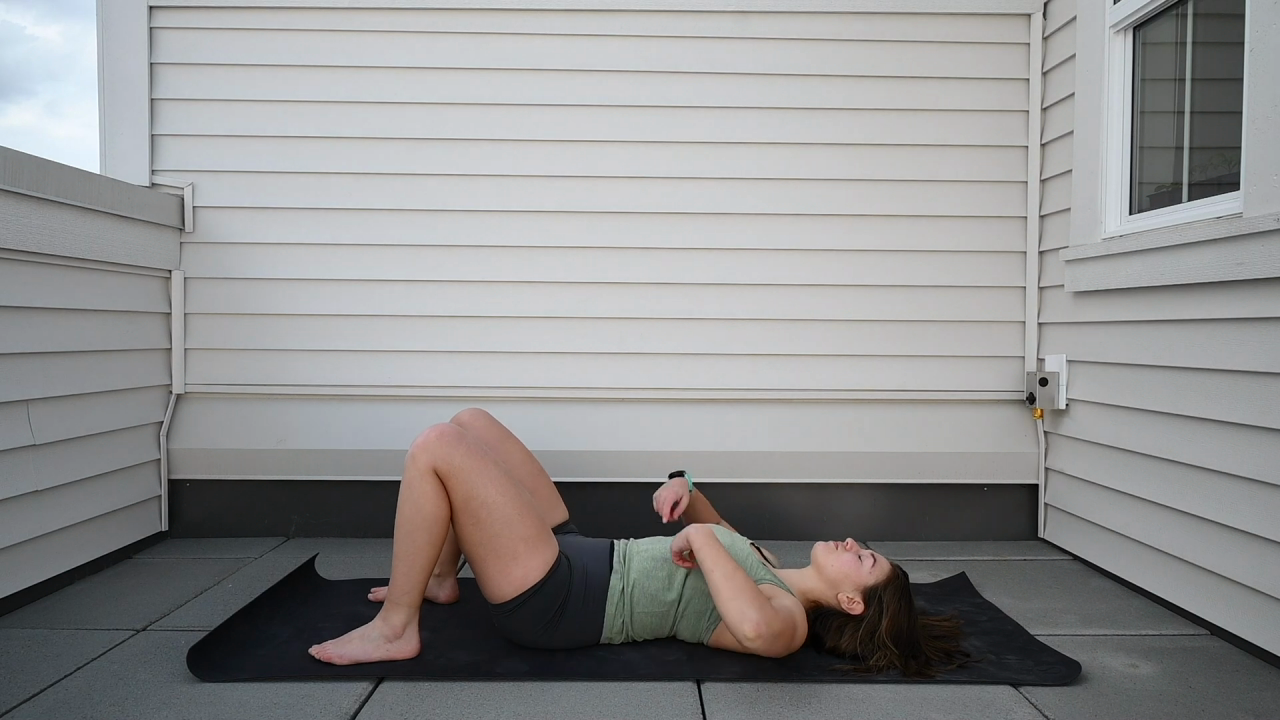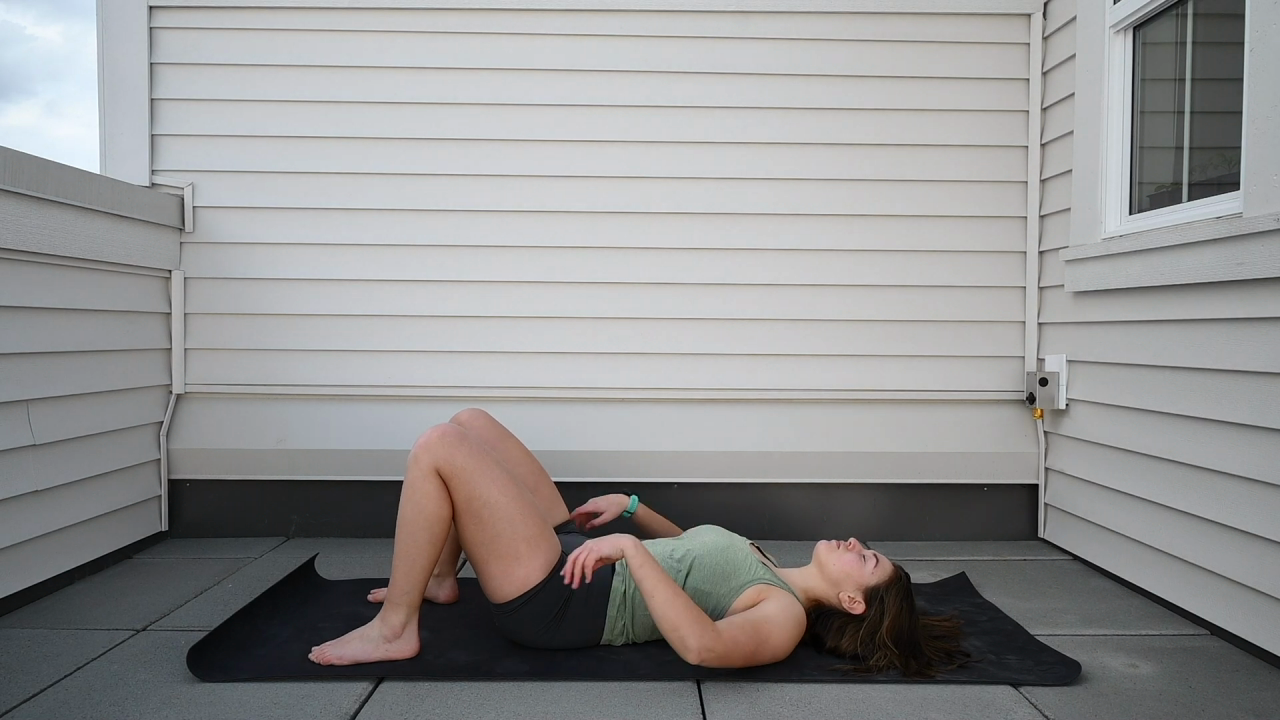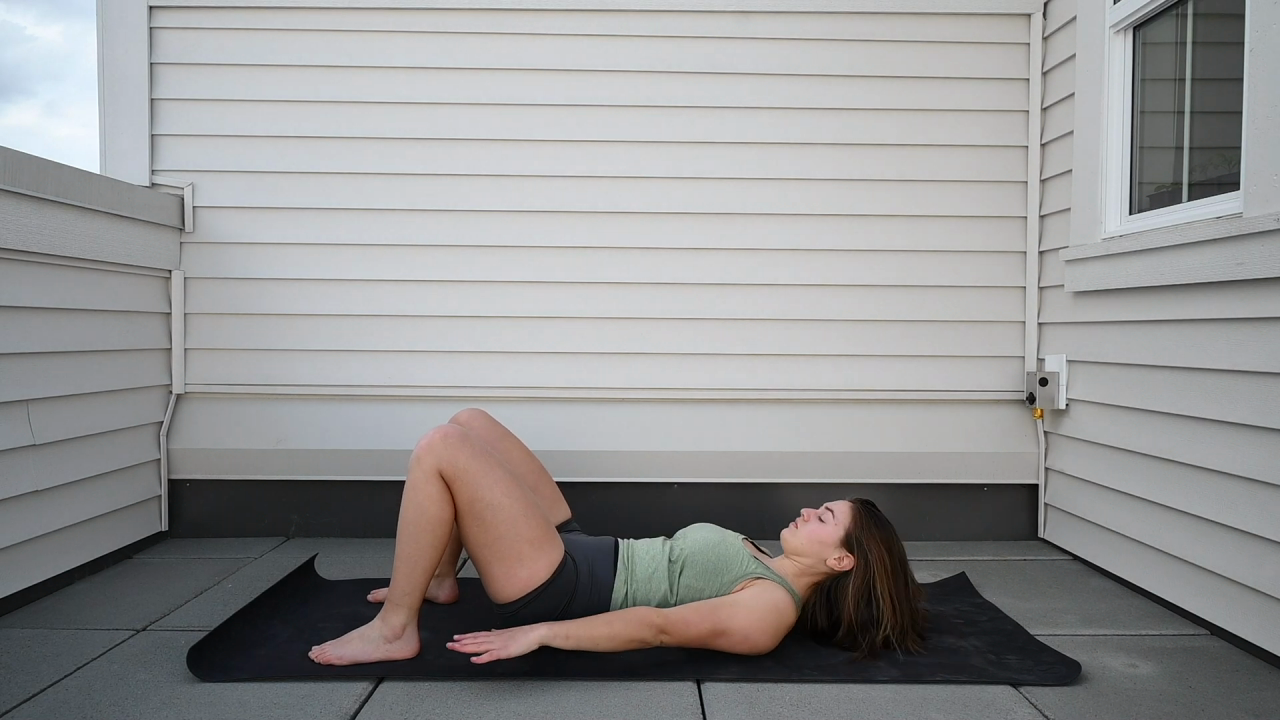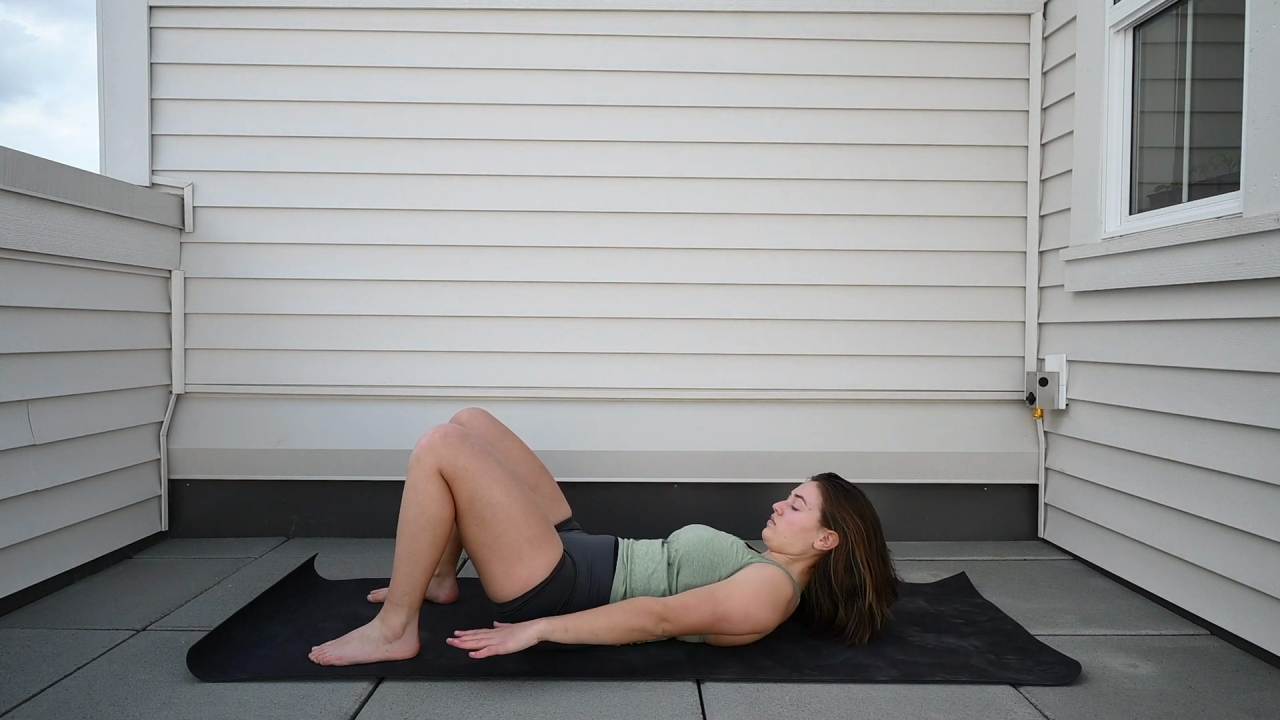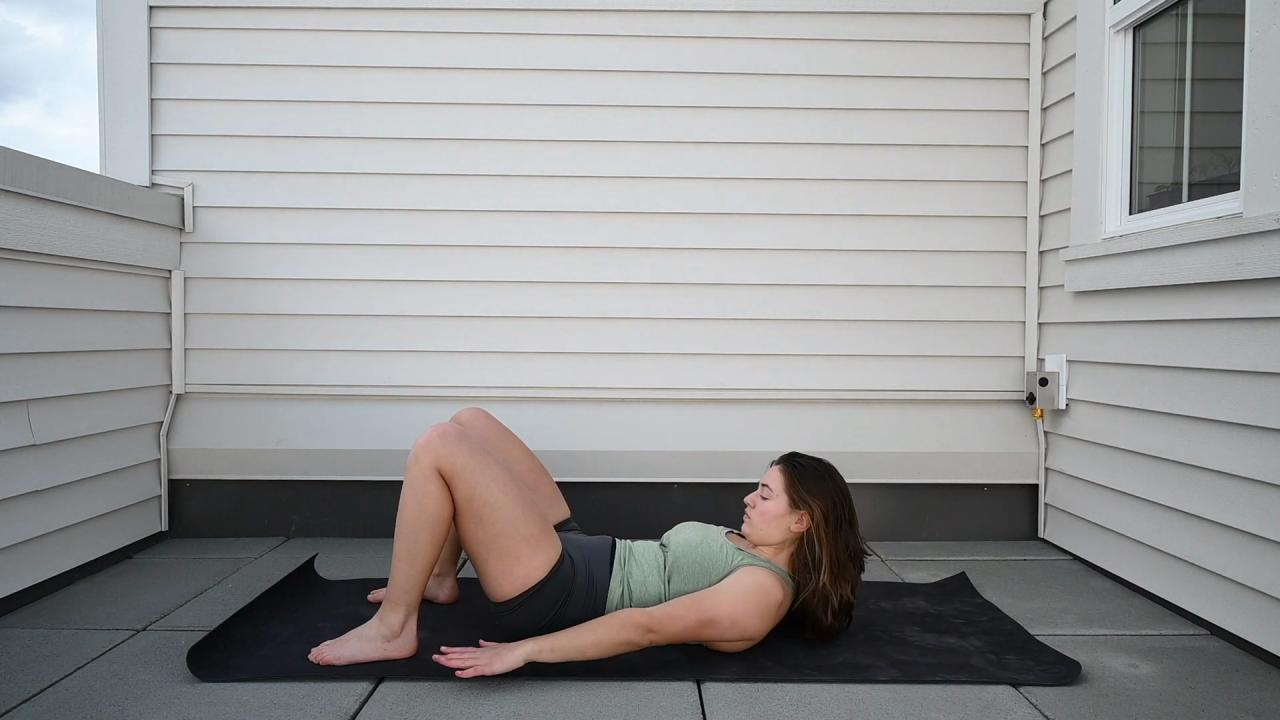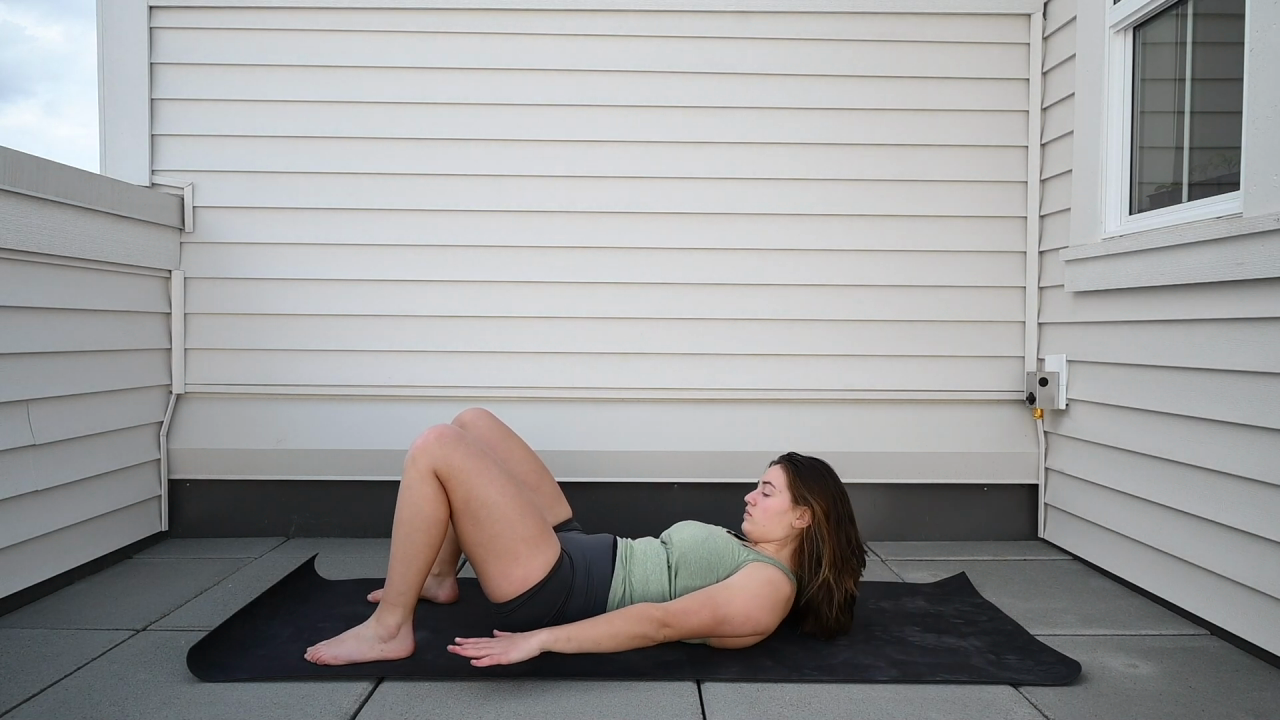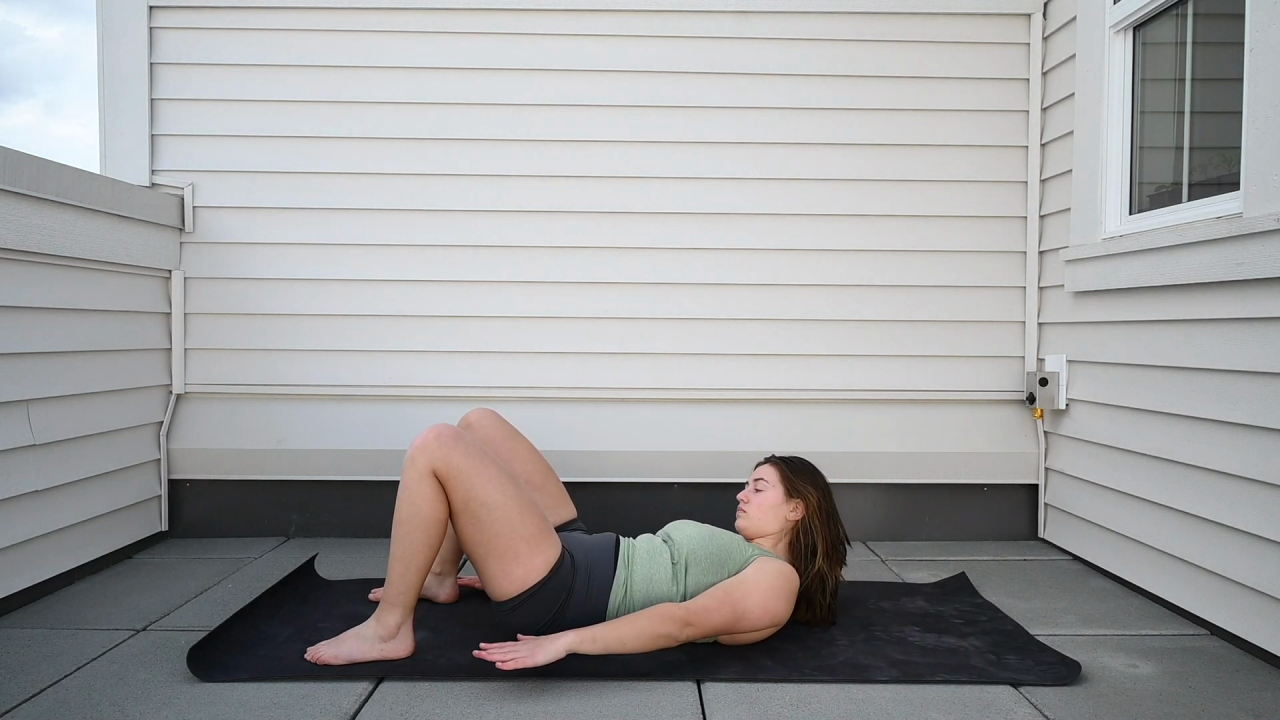
dt=0.7s
person 1, frame 1
left shoulder: (788, 621)
right shoulder: (769, 574)
left elbow: (754, 628)
right elbow: (710, 528)
left wrist: (703, 541)
right wrist: (682, 490)
left hip: (553, 601)
right hip: (574, 556)
left knee: (434, 448)
right knee: (469, 421)
left ankle: (394, 630)
right ankle: (438, 578)
person 1, frame 2
left shoulder: (785, 619)
right shoulder: (770, 574)
left elbow: (701, 645)
left wrist: (630, 551)
right wrist: (633, 508)
left hip: (554, 604)
right hip: (571, 559)
left knee: (437, 448)
right knee: (469, 422)
left ankle: (393, 631)
right ankle: (438, 578)
person 1, frame 3
left shoulder: (771, 609)
right shoulder: (764, 565)
left elbow: (662, 627)
left wrist: (537, 633)
left hip: (559, 590)
right hip: (584, 553)
left knee: (439, 449)
right knee: (469, 422)
left ankle: (393, 630)
right ankle: (438, 577)
person 1, frame 4
left shoulder: (771, 591)
right shoulder: (760, 563)
left elbow: (661, 617)
left wrist: (538, 629)
left hip: (559, 591)
right hip: (579, 550)
left knee: (439, 449)
right knee: (470, 422)
left ankle: (394, 630)
right ankle: (438, 578)
person 1, frame 5
left shoulder: (764, 592)
right shoulder: (752, 551)
left elbow: (648, 627)
left wrist: (523, 651)
left hip: (555, 594)
right hip: (575, 555)
left knee: (437, 447)
right knee: (468, 422)
left ankle: (393, 629)
right ankle: (438, 577)
person 1, frame 6
left shoulder: (769, 587)
right shoulder: (746, 550)
left elbow: (661, 621)
left wrist: (538, 640)
left hip: (557, 594)
right hip: (573, 551)
left knee: (435, 449)
right knee: (473, 422)
left ankle: (389, 630)
right ankle: (438, 577)
person 1, frame 7
left shoulder: (776, 581)
right shoulder: (738, 552)
left elbow: (681, 622)
left wrist: (561, 642)
right wrist: (507, 569)
left hip: (560, 594)
right hip: (576, 554)
left knee: (434, 449)
right knee: (477, 421)
left ankle: (389, 630)
right ankle: (440, 577)
